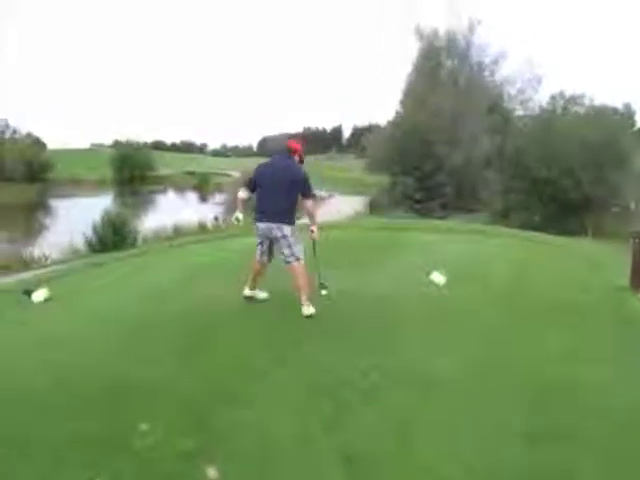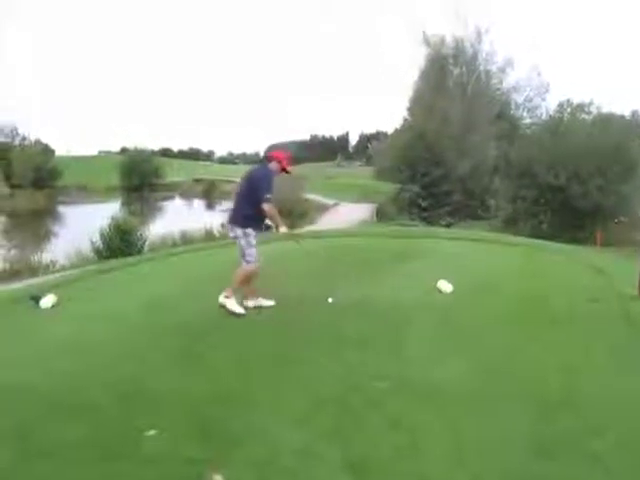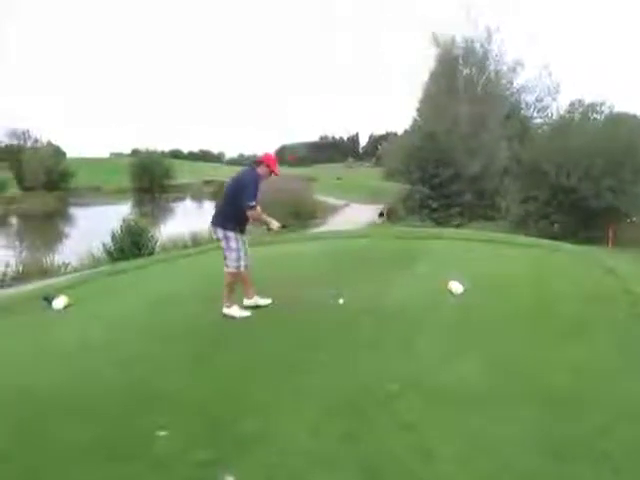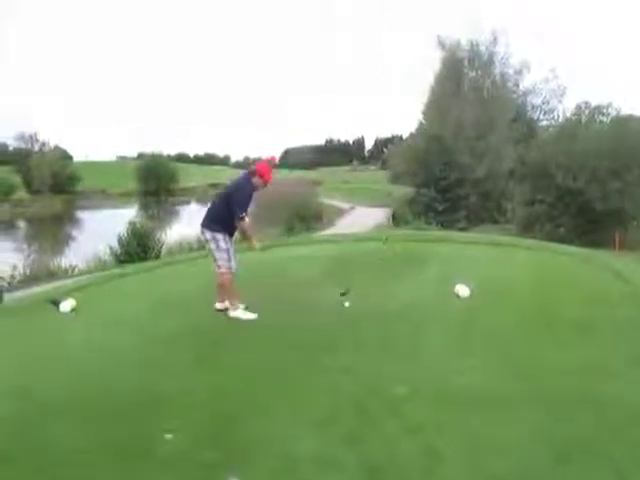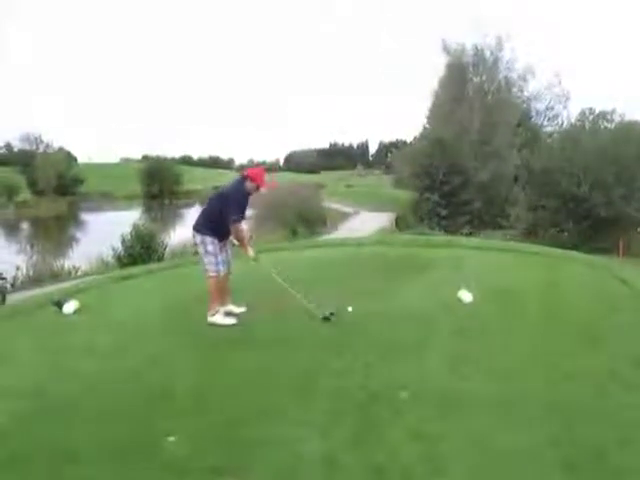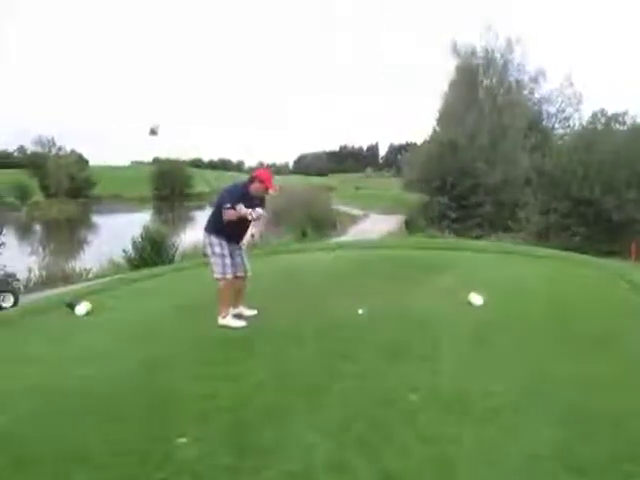
dt=0.5s
person 1, frame 1
left shoulder: (263, 167)
right shoulder: (298, 171)
left elbow: (244, 191)
right elbow: (308, 200)
left wrist: (239, 211)
right wrist: (313, 224)
left hip: (261, 221)
right hip: (283, 224)
left knee: (261, 257)
right knee: (296, 262)
left ankle: (250, 289)
right ankle: (306, 304)
person 1, frame 2
left shoulder: (257, 172)
right shoulder: (265, 175)
right elbow: (266, 205)
left wrist: (268, 221)
right wrist: (280, 224)
left hip: (244, 223)
right hip: (244, 225)
left knee: (252, 263)
right knee: (250, 264)
left ankle: (252, 298)
right ankle: (228, 295)
person 1, frame 3
left shoulder: (248, 175)
right shoulder: (250, 180)
left elbow: (251, 207)
right elbow: (251, 212)
left wrist: (267, 220)
right wrist: (269, 222)
left hip: (233, 225)
right hip: (227, 227)
left knee: (242, 263)
right knee: (234, 266)
left ankle: (250, 297)
right ankle: (228, 305)
person 1, frame 4
left shoulder: (245, 184)
right shoulder: (243, 189)
left elbow: (241, 217)
right elbow: (239, 221)
left wrist: (249, 233)
right wrist: (251, 240)
left hip: (222, 228)
right hip: (214, 229)
left knee: (227, 267)
right knee: (226, 268)
left ankle: (222, 301)
right ankle: (235, 308)
person 1, frame 5
left shoulder: (241, 192)
right shoulder: (234, 193)
left elbow: (239, 222)
right elbow: (234, 224)
left wrist: (246, 240)
right wrist: (246, 247)
left hip: (218, 234)
right hip: (205, 233)
left knee: (225, 270)
right knee: (215, 272)
left ankle: (225, 305)
right ankle: (213, 313)
person 1, frame 6
left shoulder: (258, 197)
right shoulder: (233, 191)
left elbow: (260, 213)
right elbow: (227, 215)
left wrist: (255, 213)
right wrist: (243, 213)
left hip: (234, 239)
right hip: (216, 236)
left knee: (242, 273)
right knee: (226, 276)
left ankle: (237, 307)
right ankle: (224, 316)
